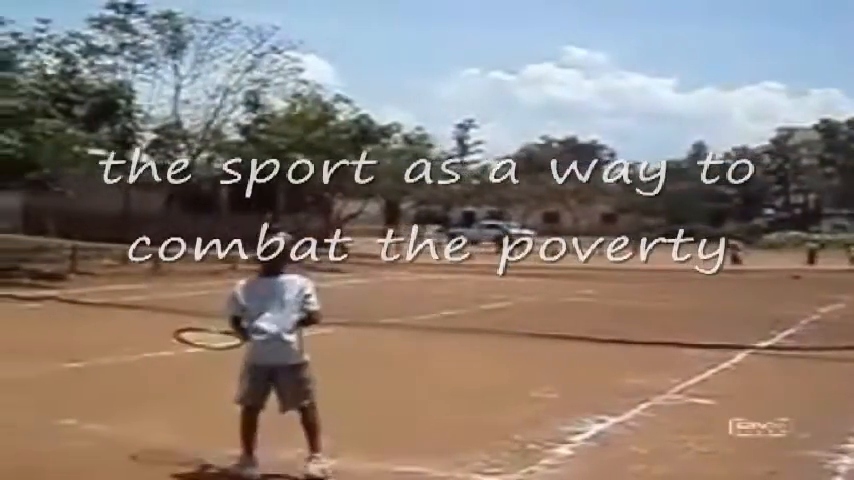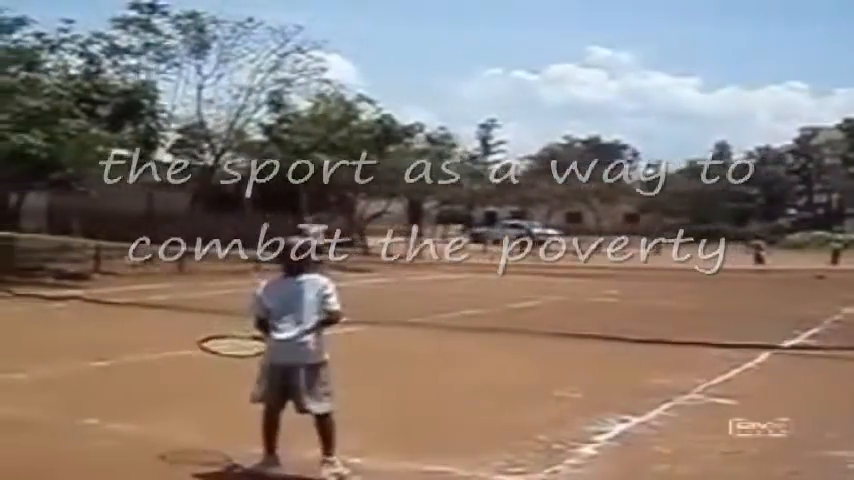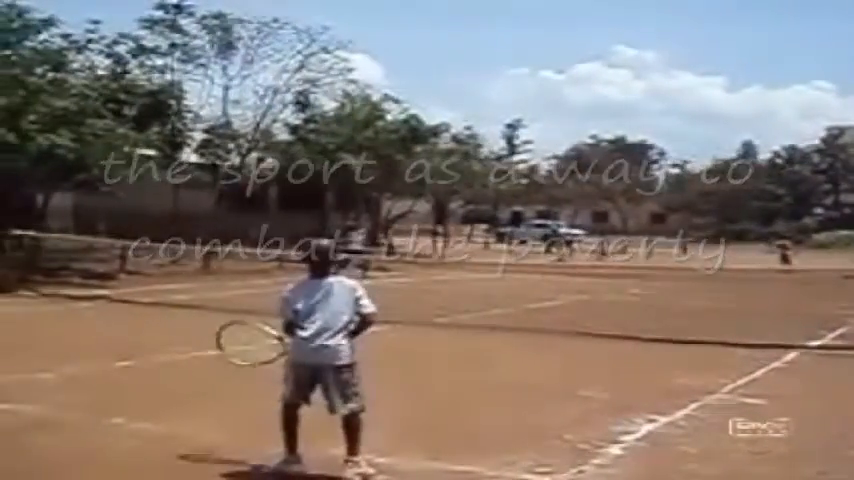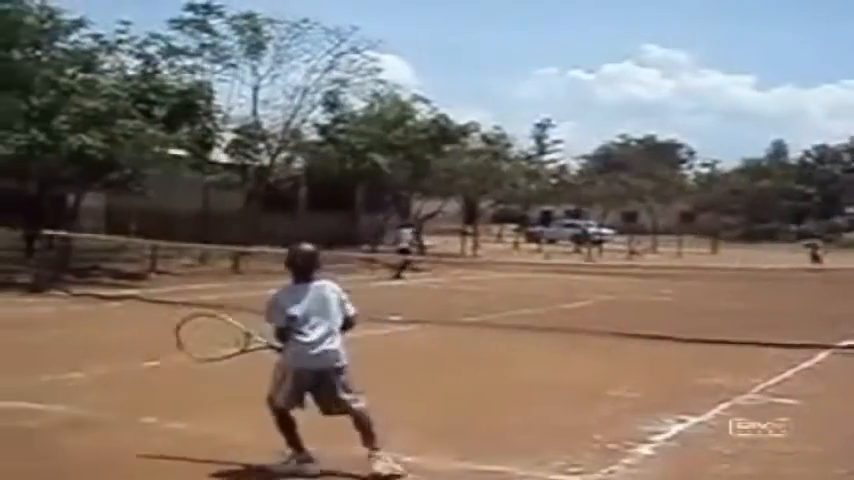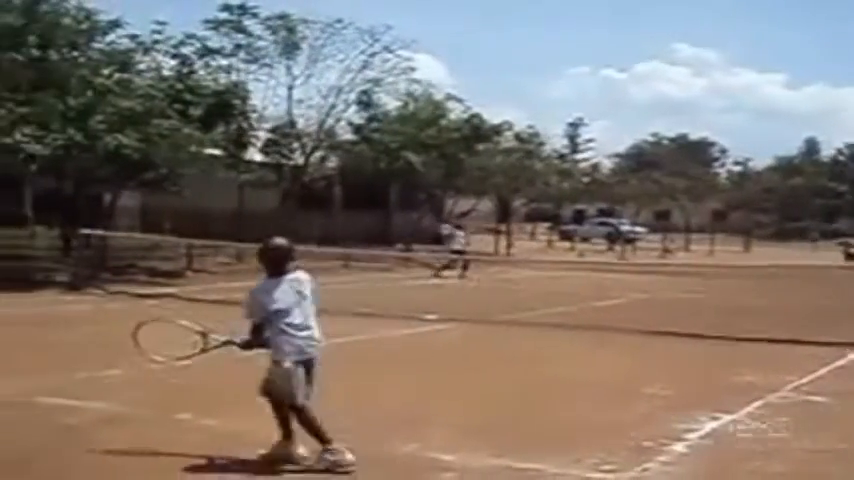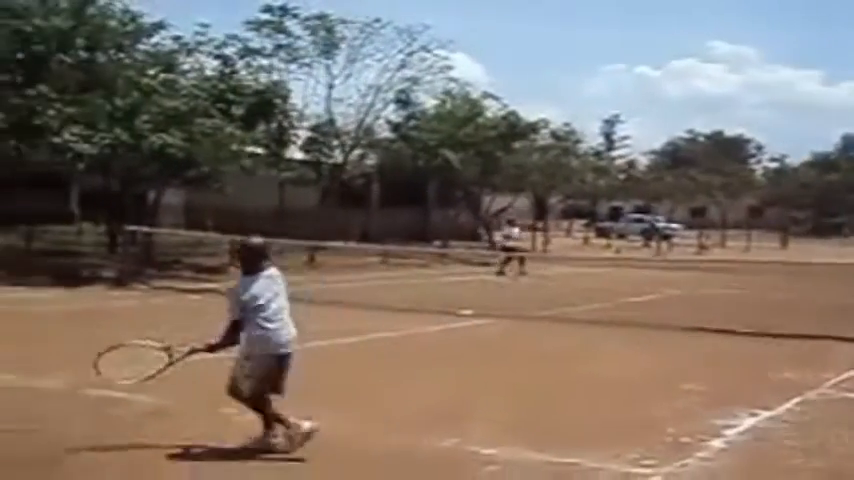
dt=0.3s
person 1, frame 1
left shoulder: (245, 287)
right shoulder: (301, 284)
left elbow: (235, 322)
right elbow: (313, 317)
left hip: (258, 355)
right hip: (291, 354)
left knee: (250, 406)
right knee: (307, 406)
right ankle: (315, 459)
person 1, frame 2
left shoulder: (268, 287)
right shoulder: (322, 284)
left elbow: (261, 323)
right elbow: (334, 316)
right wrist: (314, 324)
left hip: (277, 354)
right hip: (309, 354)
left knee: (272, 407)
right knee: (322, 409)
left ankle: (270, 459)
person 1, frame 3
left shoulder: (295, 291)
right shoulder: (351, 287)
left elbow: (288, 327)
right elbow: (368, 319)
left hip: (302, 355)
right hip: (336, 355)
left knee: (291, 404)
right knee: (350, 408)
left ankle: (291, 457)
person 1, frame 4
left shoulder: (281, 296)
right shoulder: (333, 289)
left elbow: (280, 333)
right elbow: (349, 321)
left hip: (298, 360)
right hip: (332, 358)
left knee: (278, 405)
right knee: (355, 408)
left ankle: (302, 457)
right ankle: (377, 456)
person 1, frame 5
left shoulder: (260, 292)
right shoulder: (304, 279)
left elbow: (258, 328)
left wrist: (251, 342)
left hip: (288, 352)
right hip: (309, 348)
left knee: (297, 404)
right knee: (272, 392)
left ankle: (333, 451)
right ankle: (288, 444)
person 1, frame 6
left shoulder: (240, 289)
right shoulder: (275, 275)
left elbow: (236, 325)
left wrist: (218, 345)
left hip: (263, 345)
right hip: (284, 342)
left knee: (241, 391)
right knee: (260, 391)
left ankle: (293, 426)
right ankle: (272, 435)
